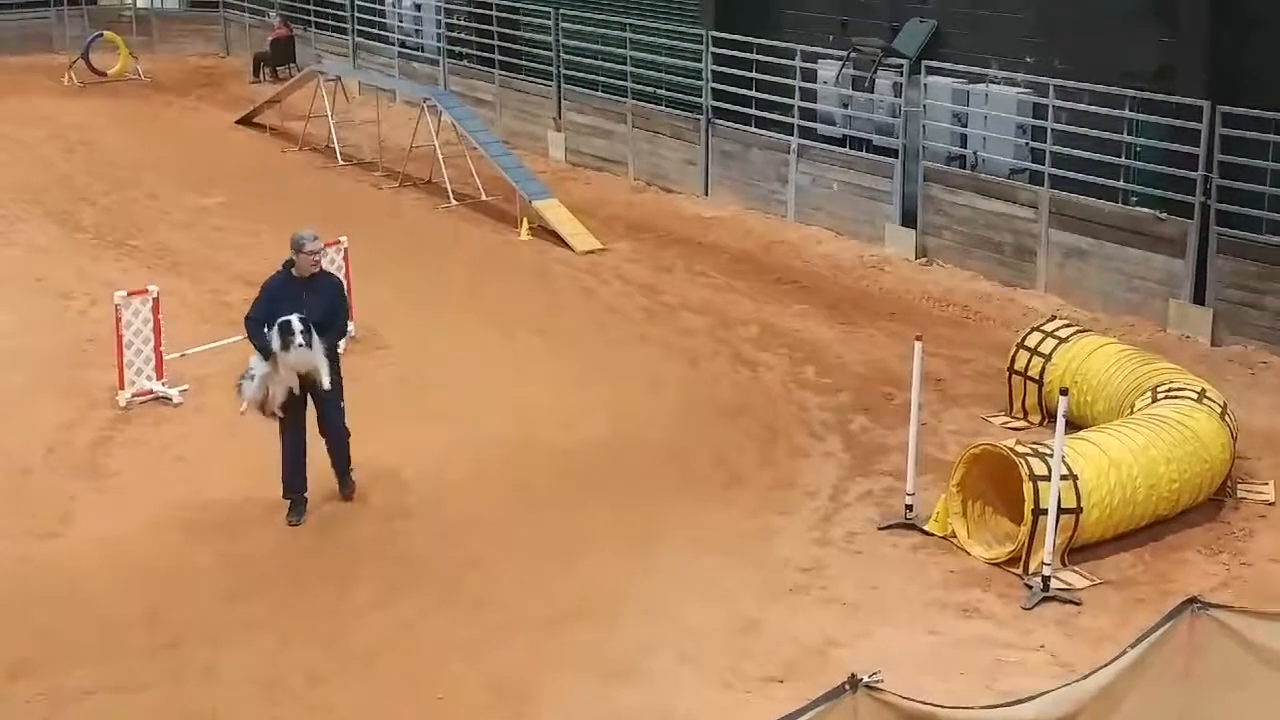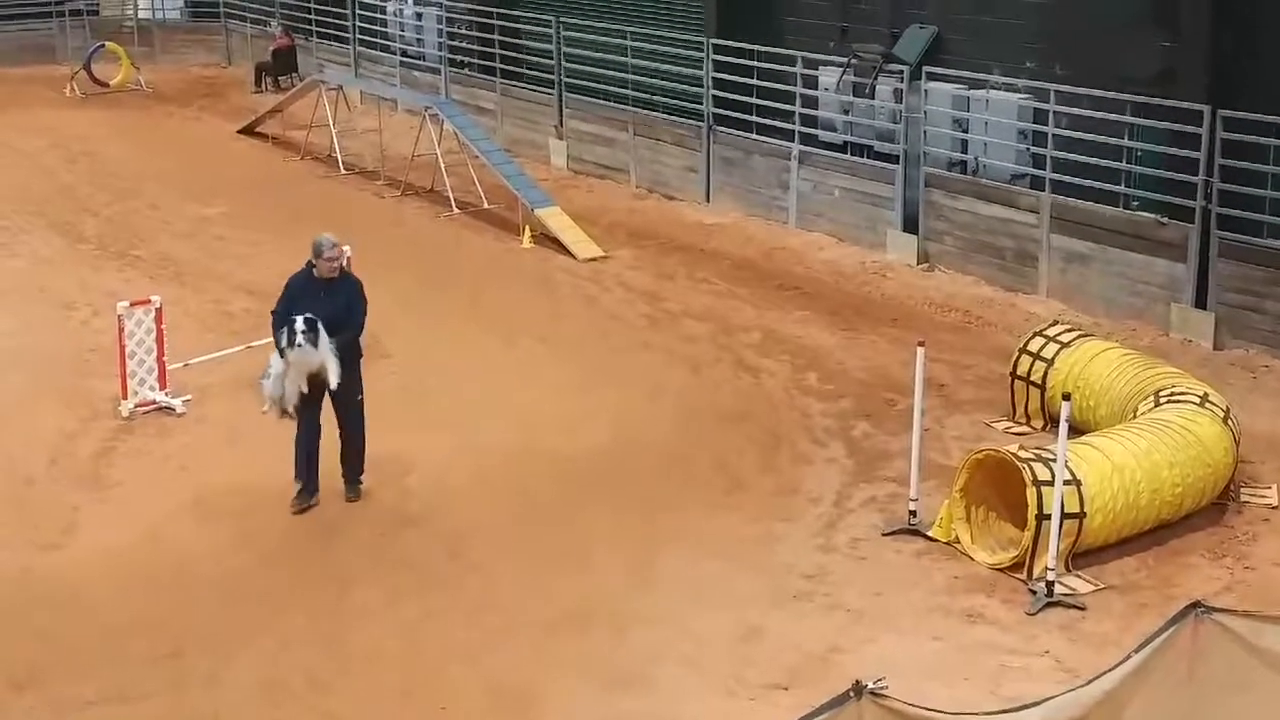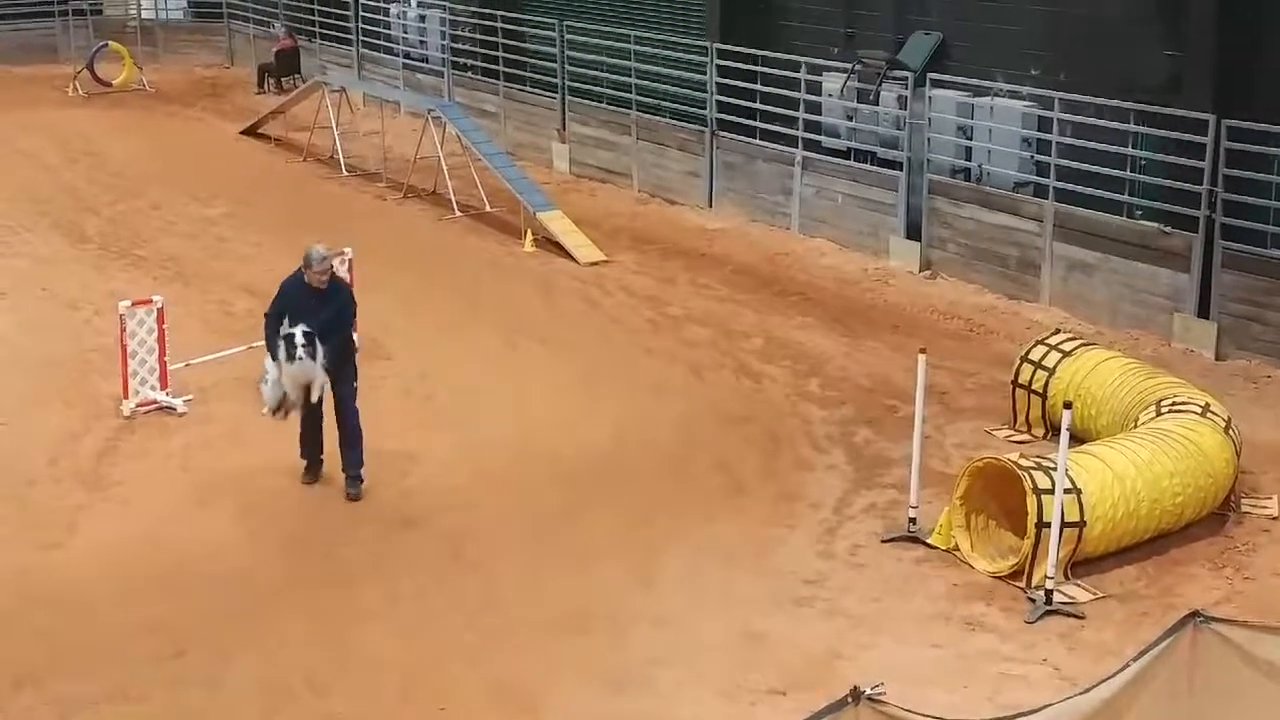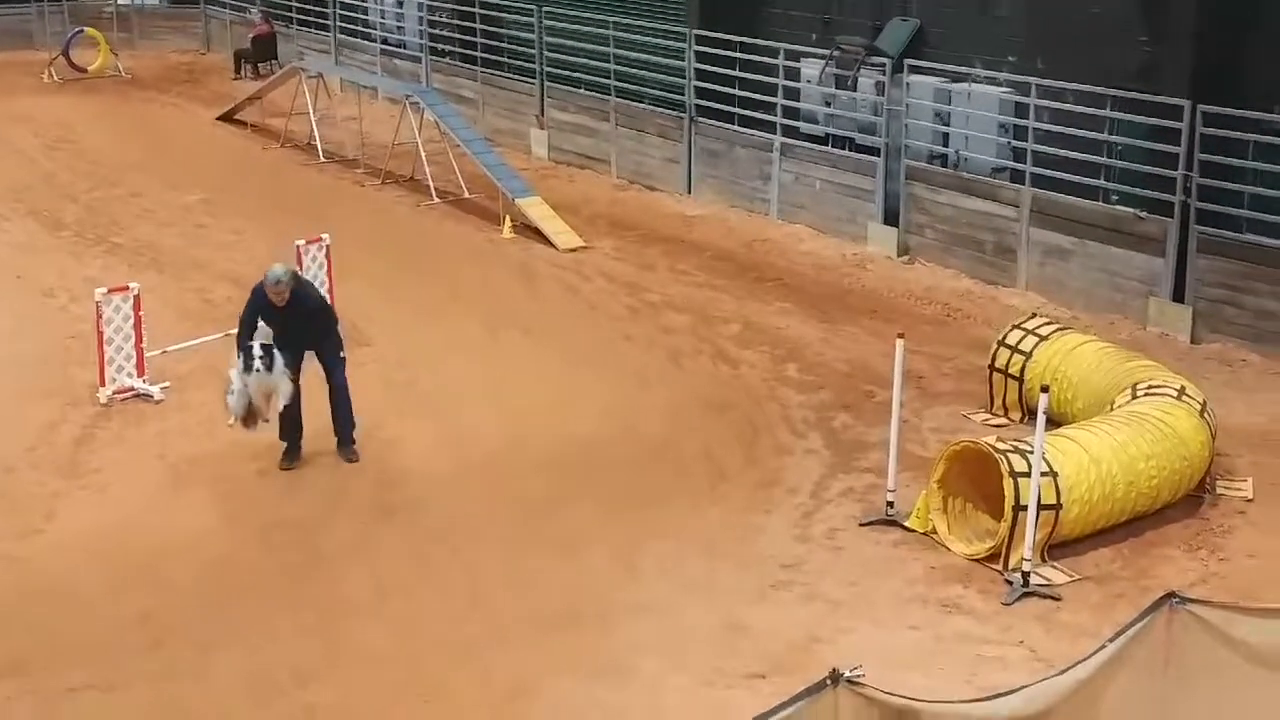
dt=0.4s
person 1, frame 1
left shoulder: (331, 284)
right shoulder: (276, 285)
left elbow: (340, 326)
right elbow: (253, 322)
left wrist: (319, 347)
right wrist: (269, 351)
left hip: (324, 366)
left knee: (334, 426)
right knee: (292, 434)
left ankle: (344, 476)
right ankle: (296, 498)
person 1, frame 2
left shoulder: (351, 285)
right shoulder: (298, 283)
left elbow: (356, 327)
right elbow: (279, 318)
left wrist: (332, 348)
right wrist: (286, 348)
left hip: (344, 362)
left knee: (351, 421)
right knee: (307, 422)
left ankle: (352, 479)
right ankle: (307, 486)
person 1, frame 3
left shoulder: (342, 290)
right shoulder: (290, 287)
left elbow: (345, 330)
right elbow: (272, 319)
left wrist: (324, 356)
right wrist: (276, 354)
left hip: (339, 356)
left knee: (347, 411)
right knee: (310, 410)
left ankle: (353, 475)
right ankle: (312, 462)
person 1, frame 4
left shoulder: (309, 296)
right shoulder: (259, 294)
left elbow: (317, 332)
right elbow: (246, 327)
left wrist: (285, 361)
left hip: (322, 335)
right hip: (286, 338)
left knee: (337, 381)
left ankle: (345, 441)
right ankle: (292, 446)
